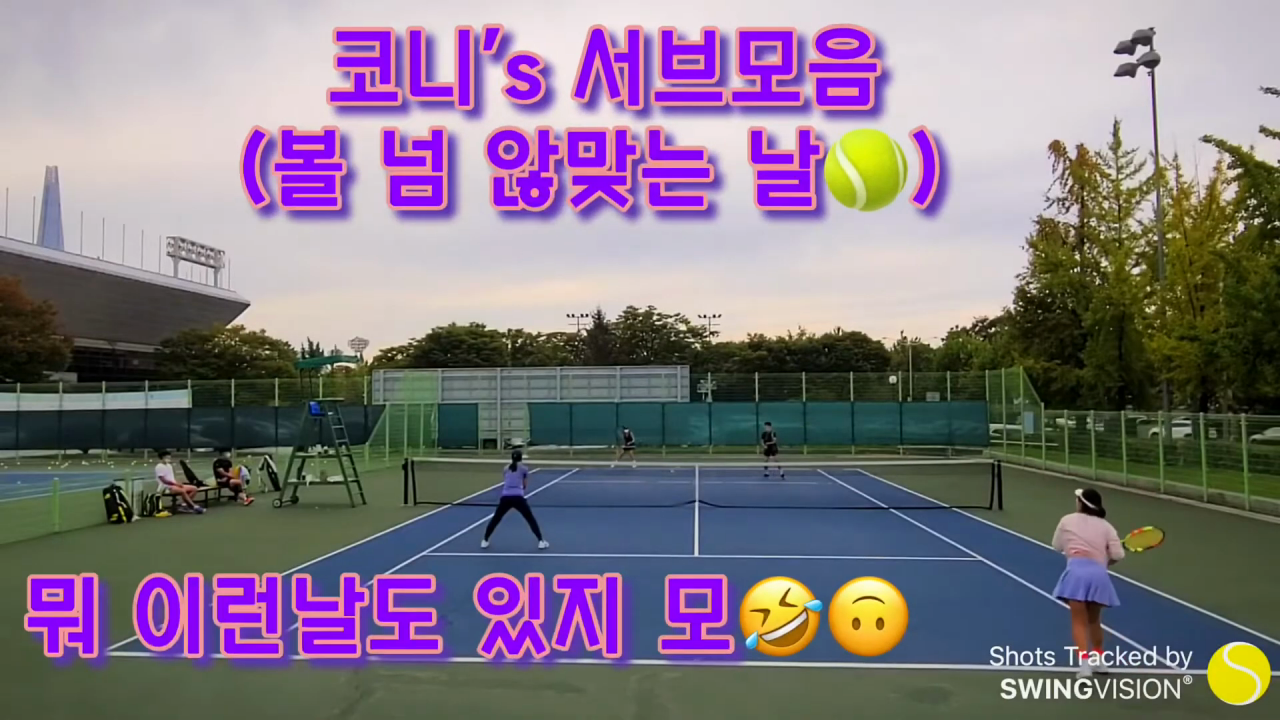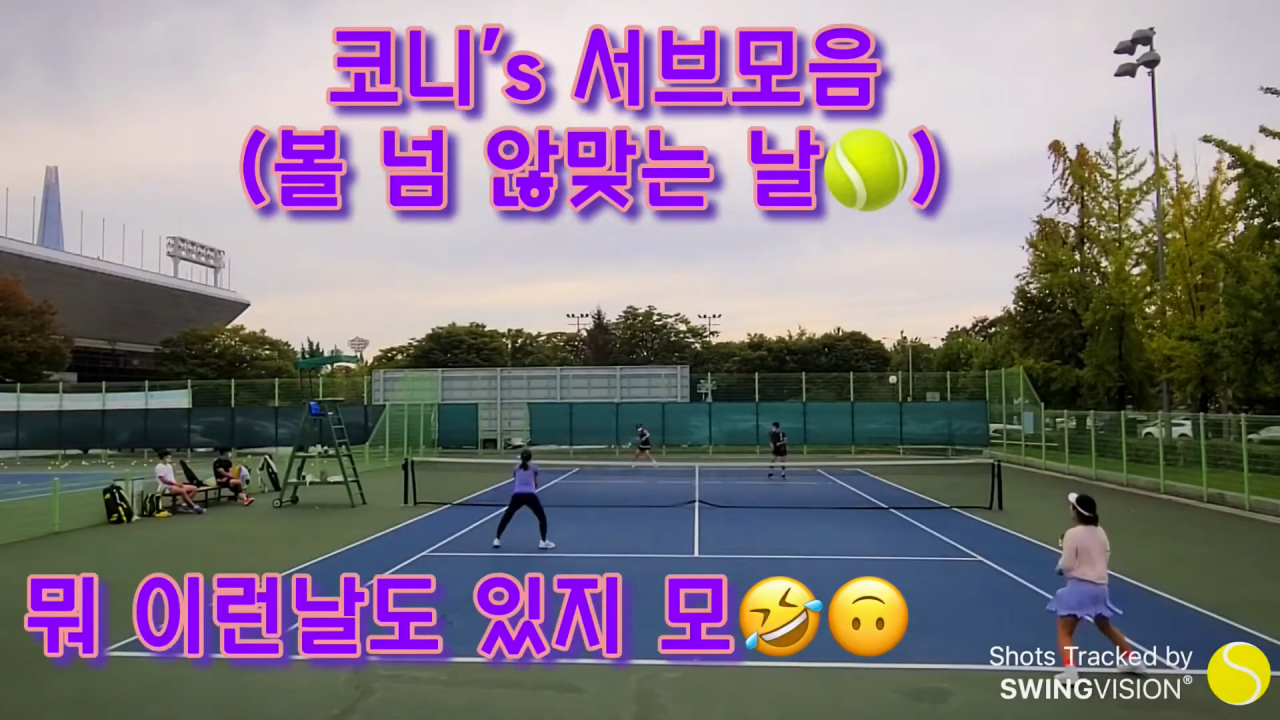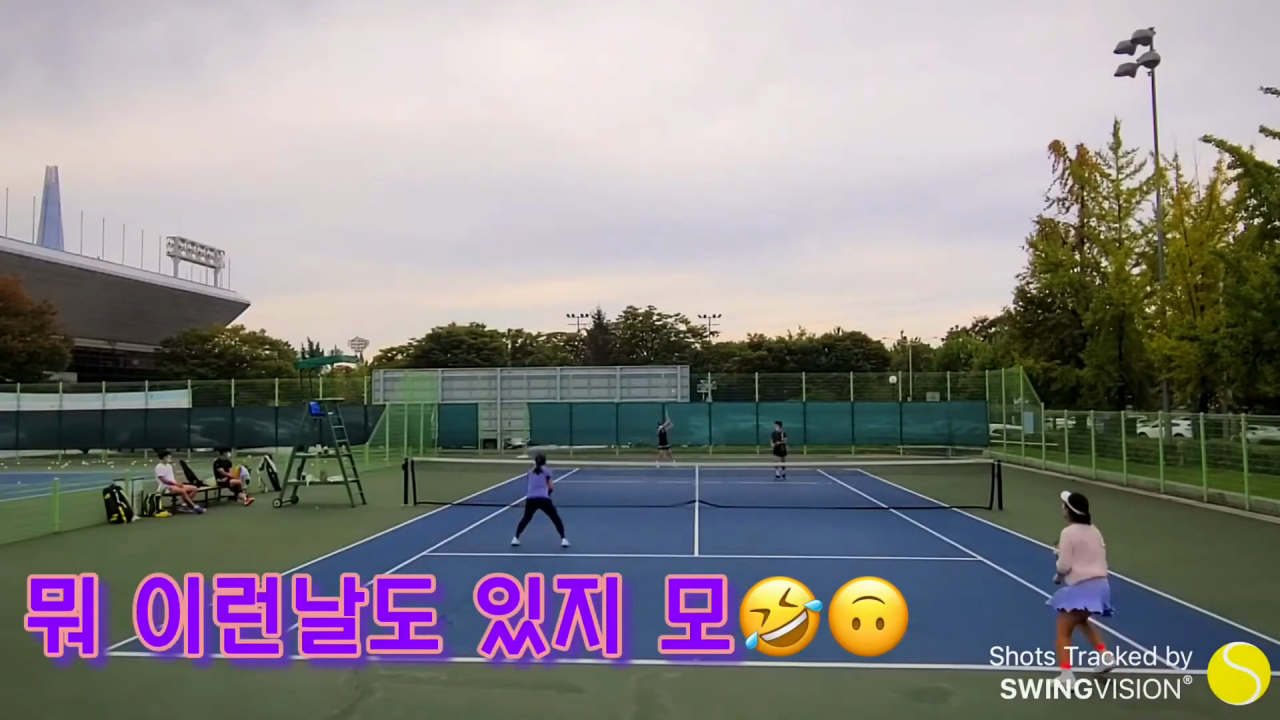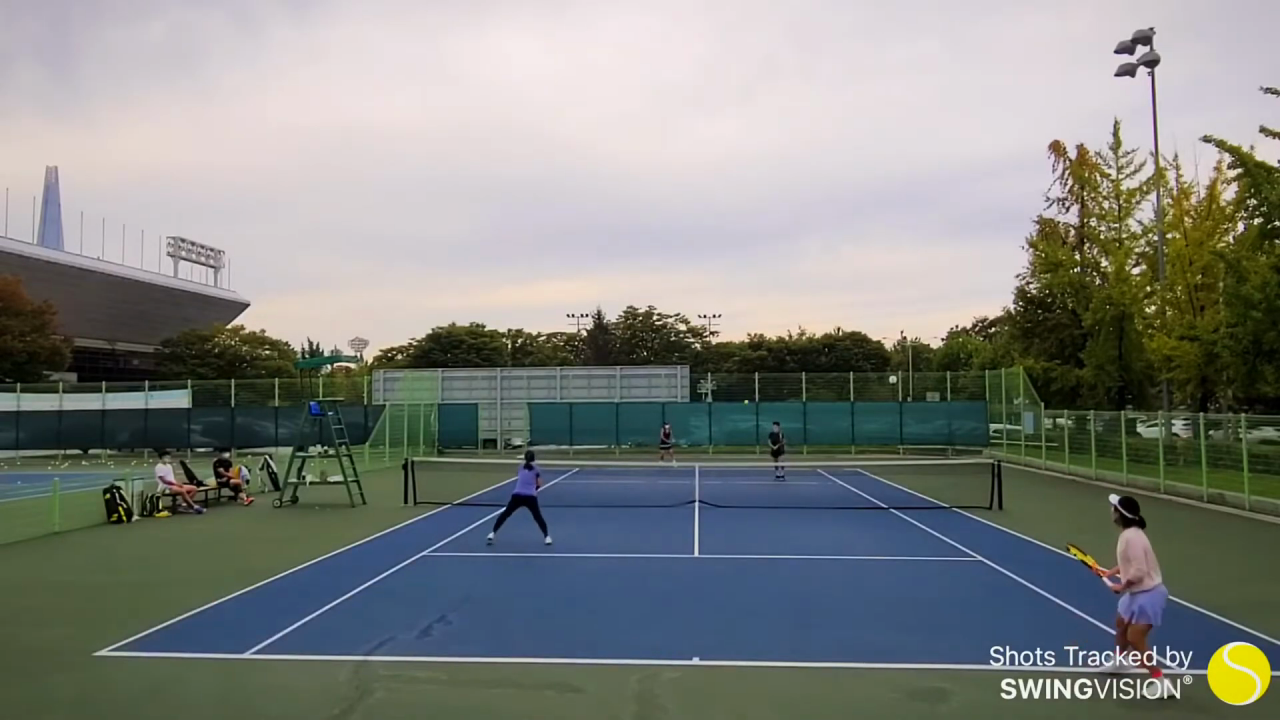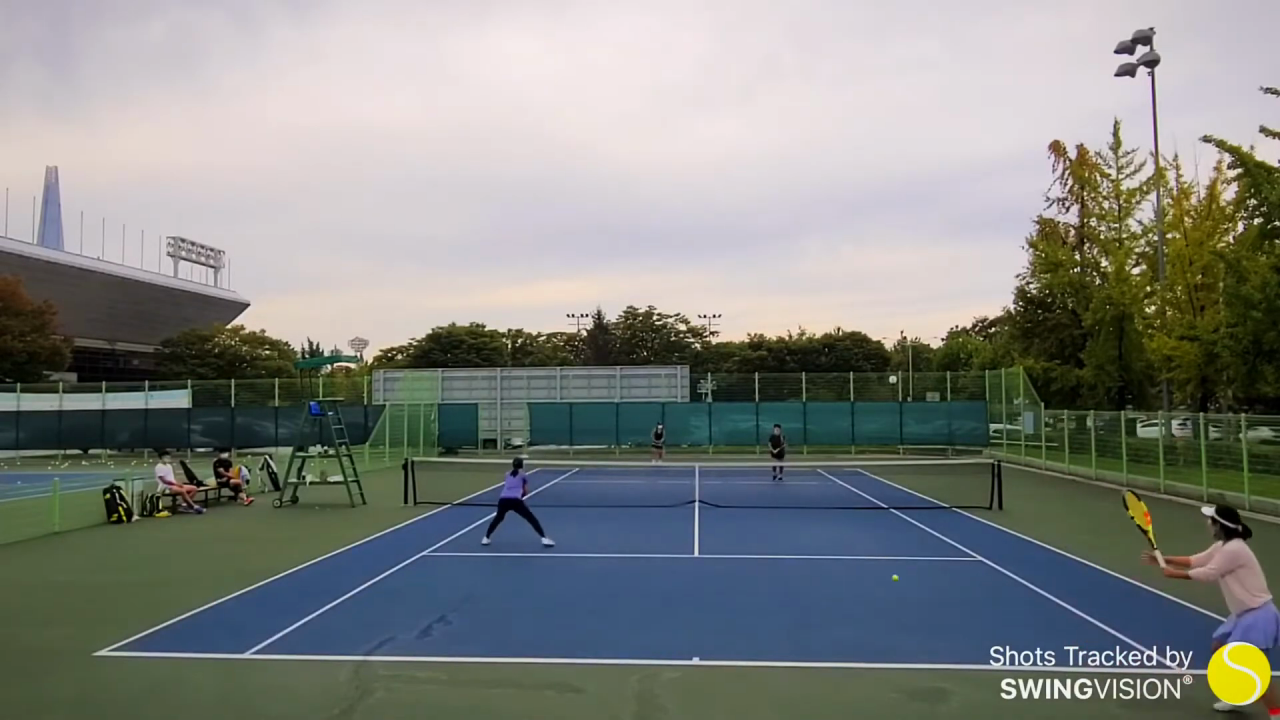
dt=0.5s
person 1, frame 1
left shoulder: (1067, 520)
right shoulder: (1106, 526)
left elbow: (1057, 545)
right elbow: (1118, 555)
left hip: (1077, 571)
right hip: (1098, 573)
left knee: (1079, 621)
right knee: (1093, 620)
left ankle: (1084, 662)
right ankle: (1097, 659)
person 1, frame 2
left shoulder: (1073, 535)
right shoulder: (1100, 533)
left elbow: (1066, 565)
right elbow: (1101, 559)
left wrist: (1061, 568)
left hip: (1078, 589)
right hip: (1099, 588)
left knee: (1064, 632)
right knee: (1106, 628)
left ankle: (1069, 671)
right ankle: (1132, 659)
person 1, frame 3
left shoulder: (1068, 533)
right shoulder: (1094, 531)
left elbow: (1064, 565)
right elbow: (1099, 558)
left wrist: (1058, 575)
left hip: (1080, 589)
right hip: (1099, 585)
left knee: (1063, 632)
right knee: (1082, 621)
left ankle: (1066, 674)
right ankle: (1105, 656)
person 1, frame 4
left shoulder: (1131, 537)
right shoulder: (1127, 534)
left elbow: (1138, 571)
left wrist: (1122, 586)
right wrist: (1110, 573)
left hip: (1147, 595)
right hip: (1138, 593)
left knee: (1134, 640)
right knee: (1120, 625)
left ankle: (1160, 682)
right ankle: (1120, 660)
person 1, frame 5
left shoulder: (1233, 550)
right shoulder: (1223, 547)
left elbow: (1208, 574)
right elbow: (1195, 560)
left wrist: (1176, 574)
right wrist: (1166, 559)
left hip: (1256, 616)
right hip: (1245, 615)
right knee: (1218, 650)
